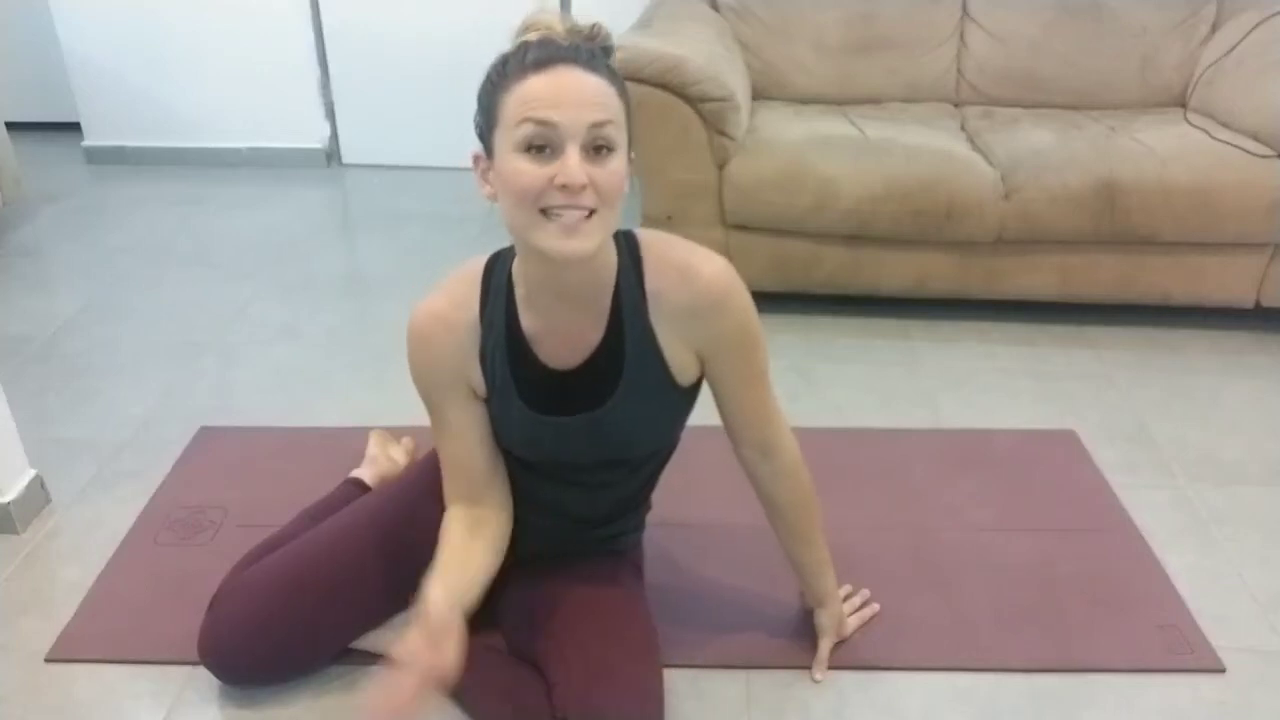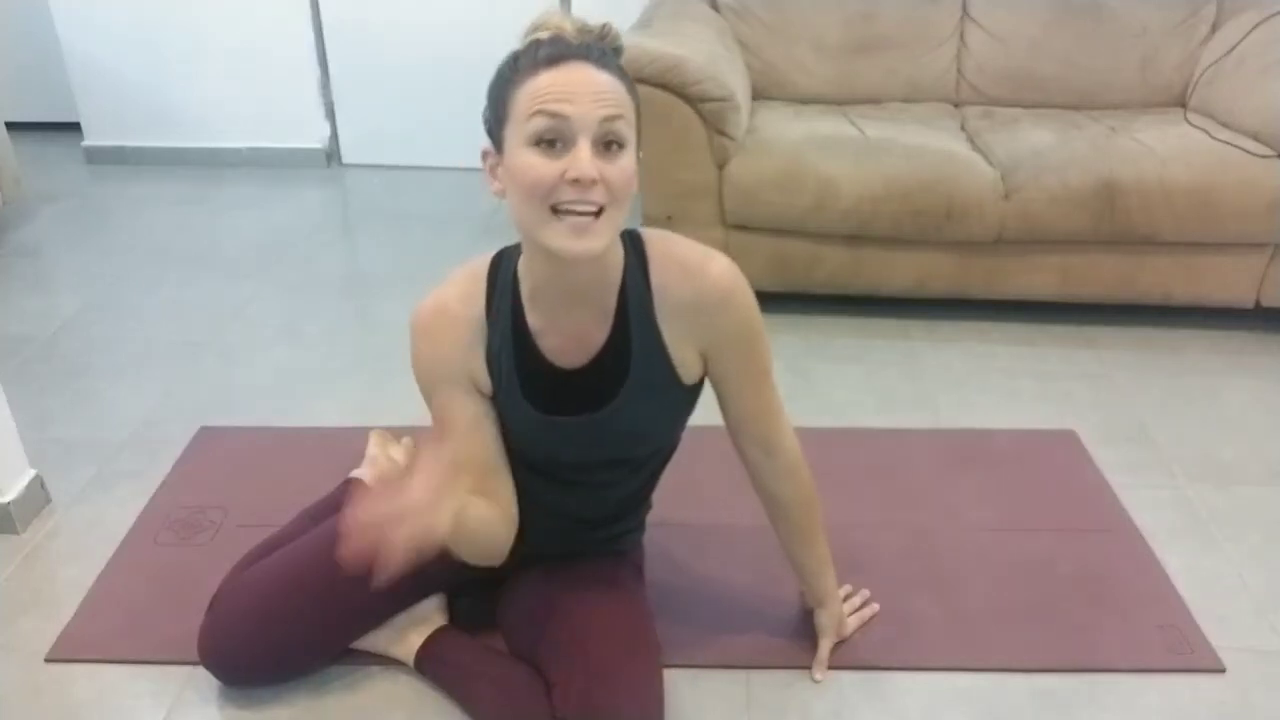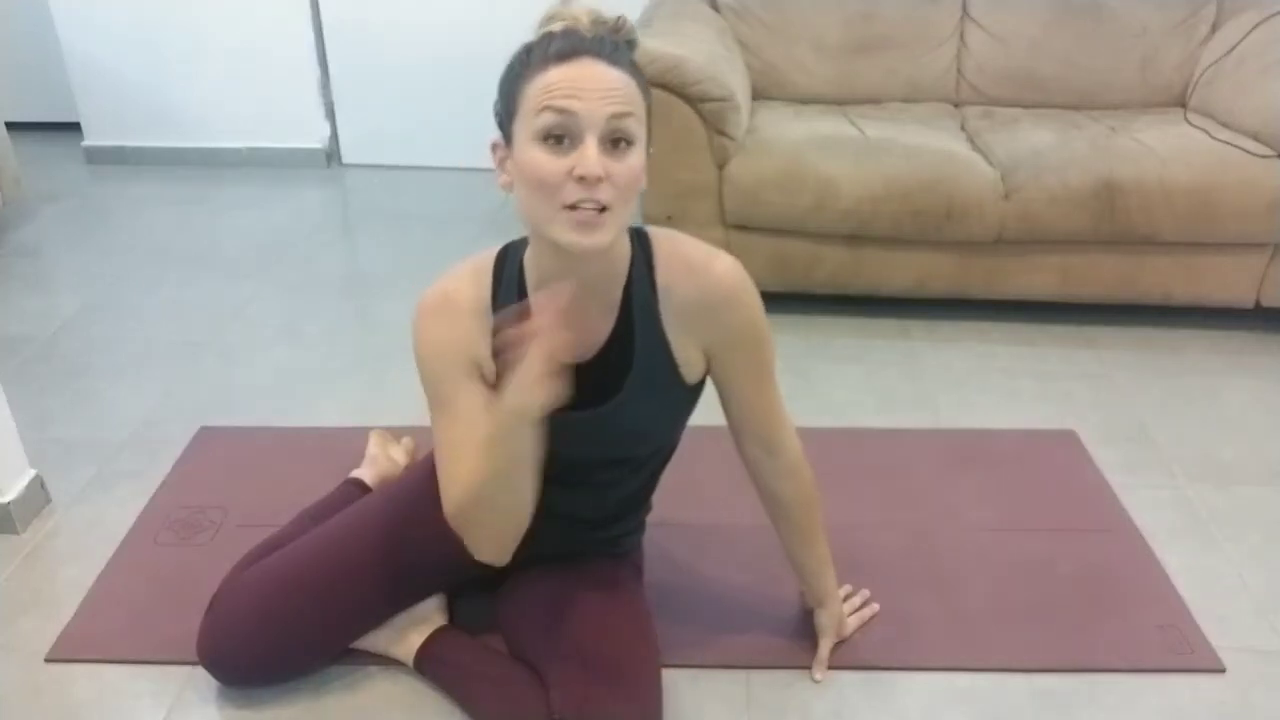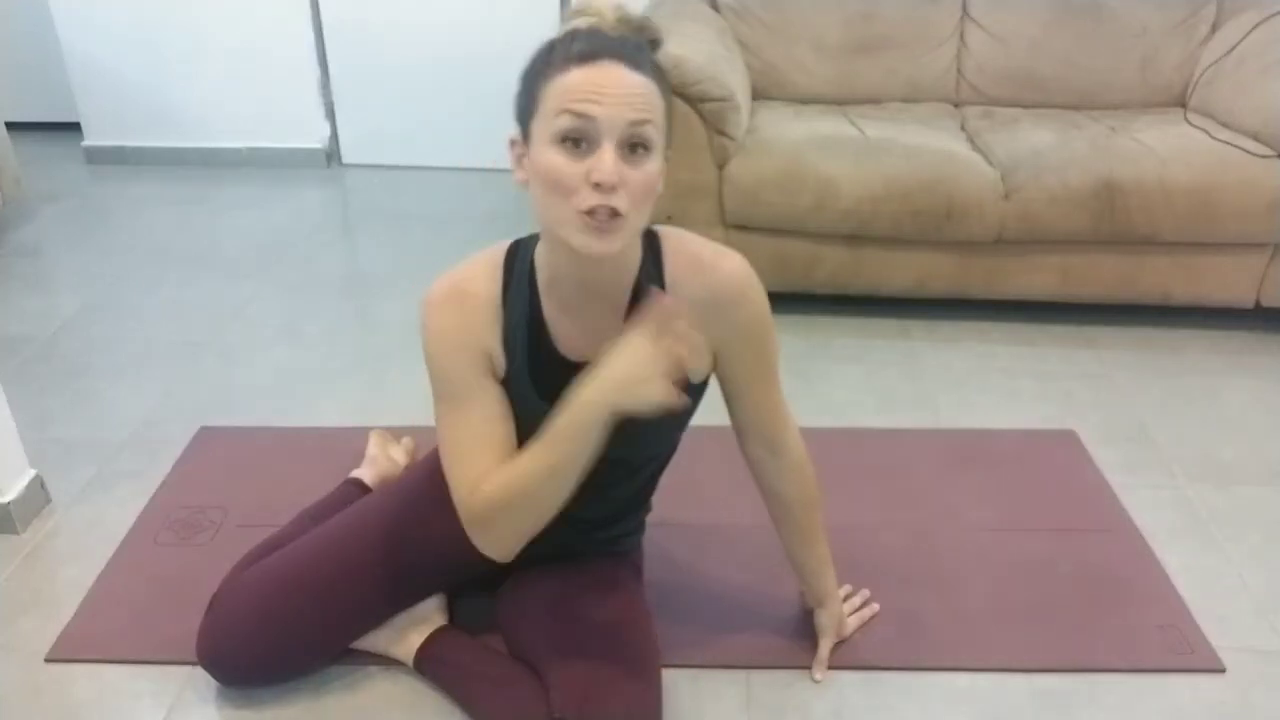
dt=0.1s
person 1, frame 1
left shoulder: (697, 289)
right shoulder: (447, 324)
left elbow: (768, 451)
right elbow: (478, 503)
left wrist: (820, 592)
right wrist: (444, 601)
left hip: (590, 553)
right hip: (489, 513)
right knee: (231, 640)
left ankle: (418, 633)
right ankle: (380, 477)
person 1, frame 2
left shoulder: (703, 288)
right shoulder: (452, 320)
left elbow: (770, 450)
right elbow: (487, 532)
left wrist: (821, 595)
right wrist: (445, 509)
left hip: (588, 555)
right hip: (486, 519)
right knee: (231, 640)
left ankle: (423, 637)
right ankle: (380, 477)
person 1, frame 3
left shoulder: (707, 286)
right shoulder: (456, 309)
left elbow: (772, 449)
right elbow: (486, 536)
left wrist: (821, 595)
right wrist: (520, 410)
left hip: (589, 555)
right hip: (482, 517)
right knee: (230, 642)
left ankle: (422, 638)
right ankle: (390, 476)
person 1, frame 4
left shoulder: (715, 286)
right shoulder: (464, 302)
left elbow: (774, 446)
right elbow: (492, 524)
left wrist: (820, 594)
right wrist: (598, 399)
left hip: (588, 555)
right hip: (465, 509)
right knee: (230, 643)
left ankle: (422, 639)
right ankle: (379, 479)
